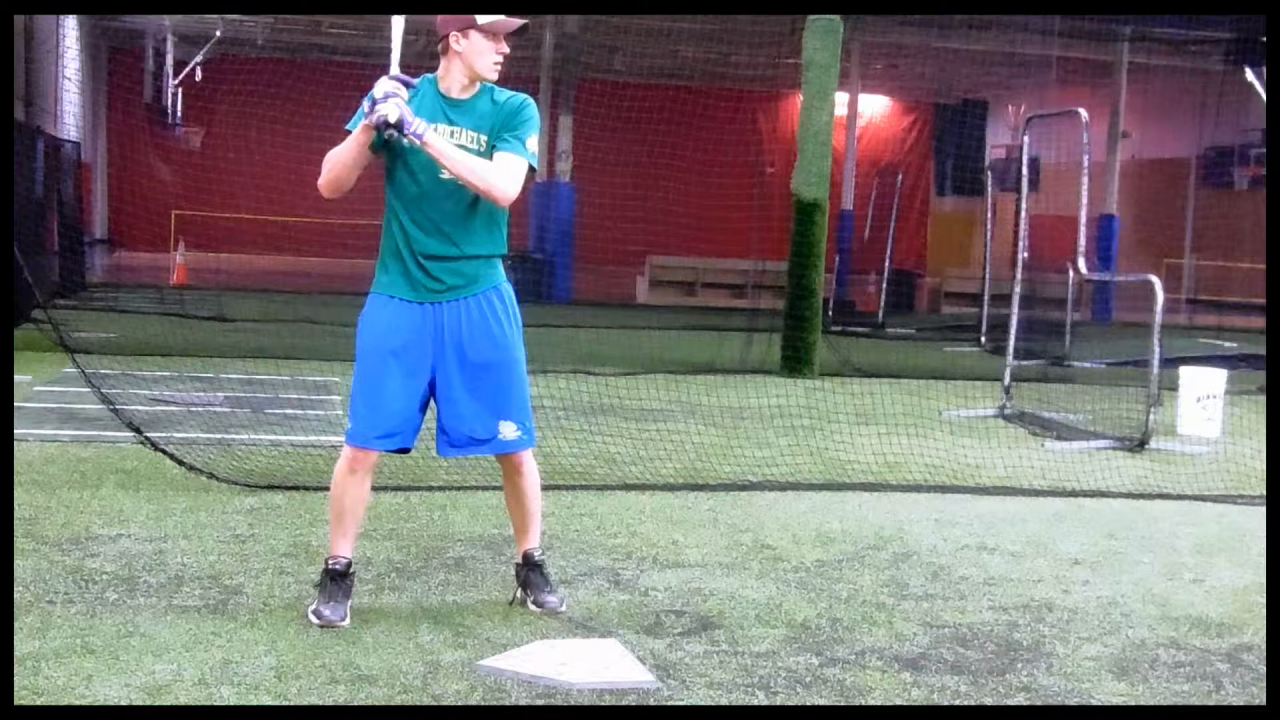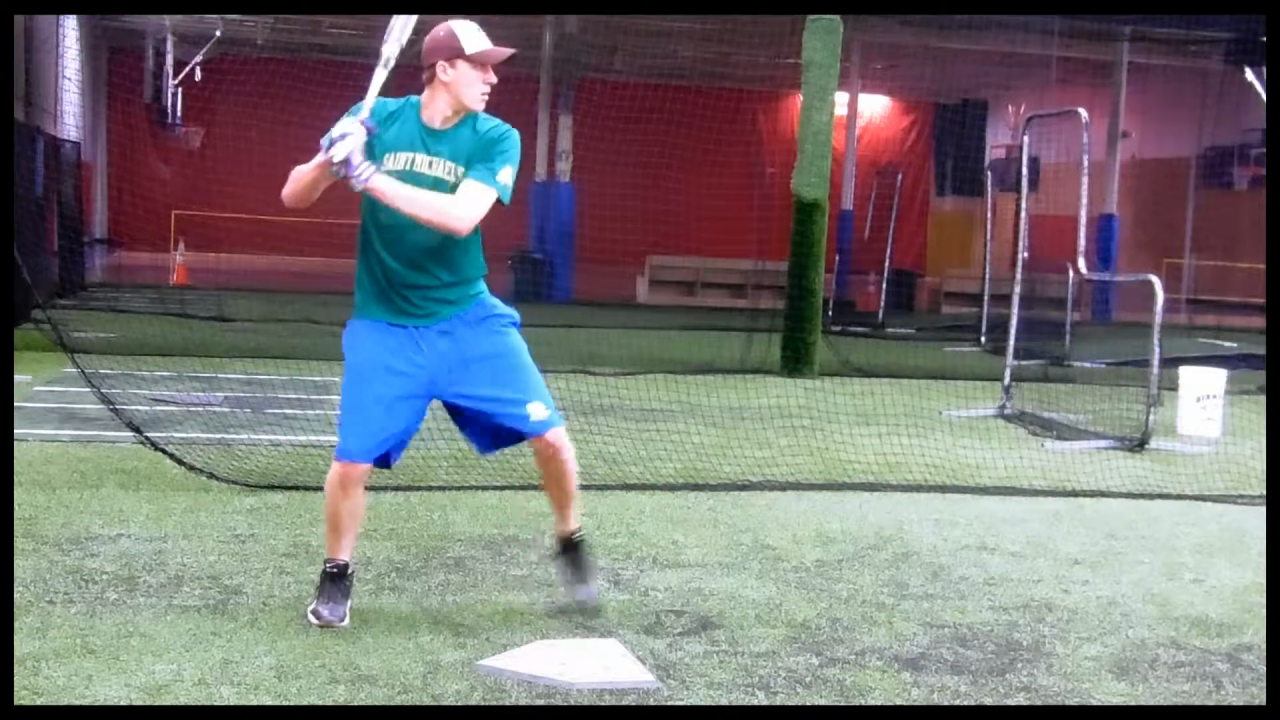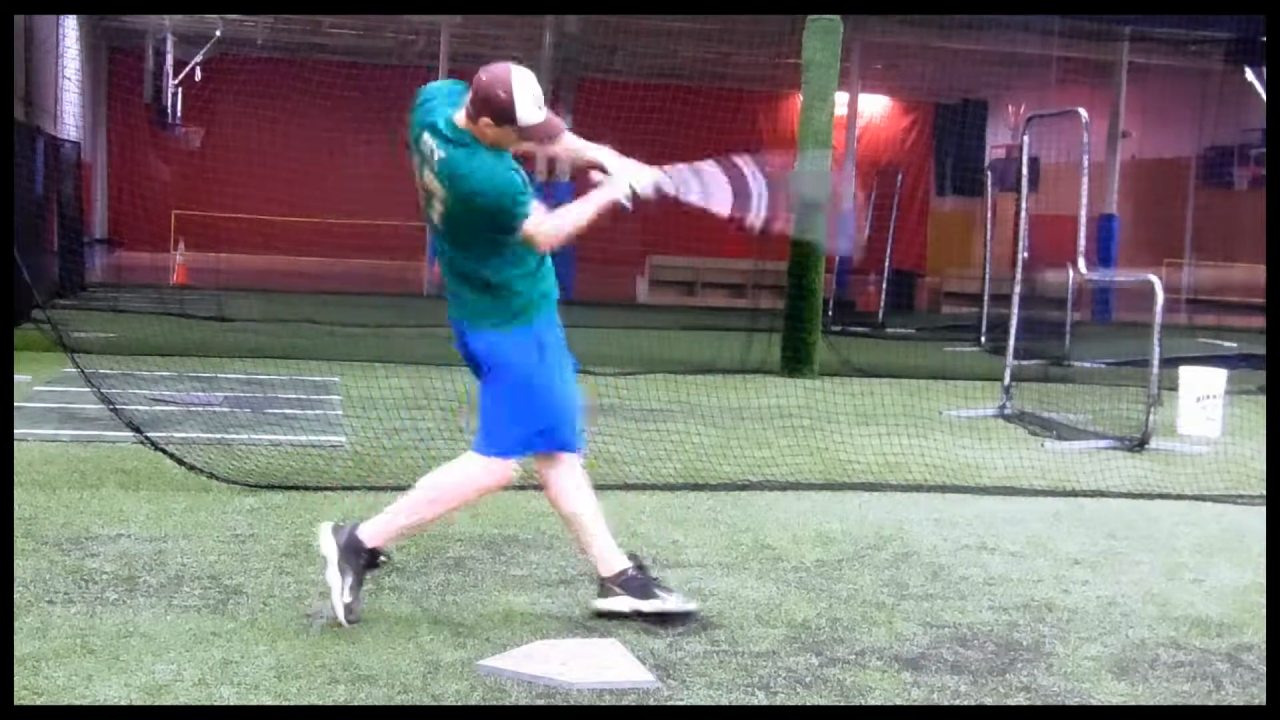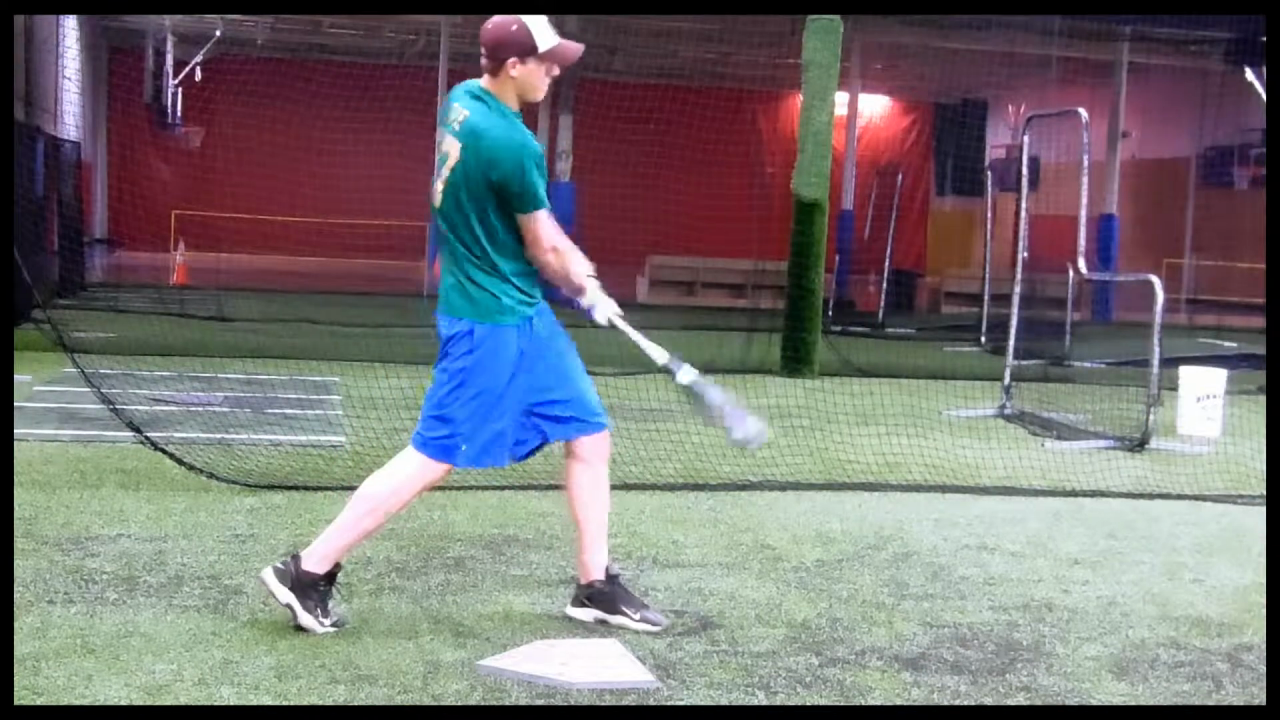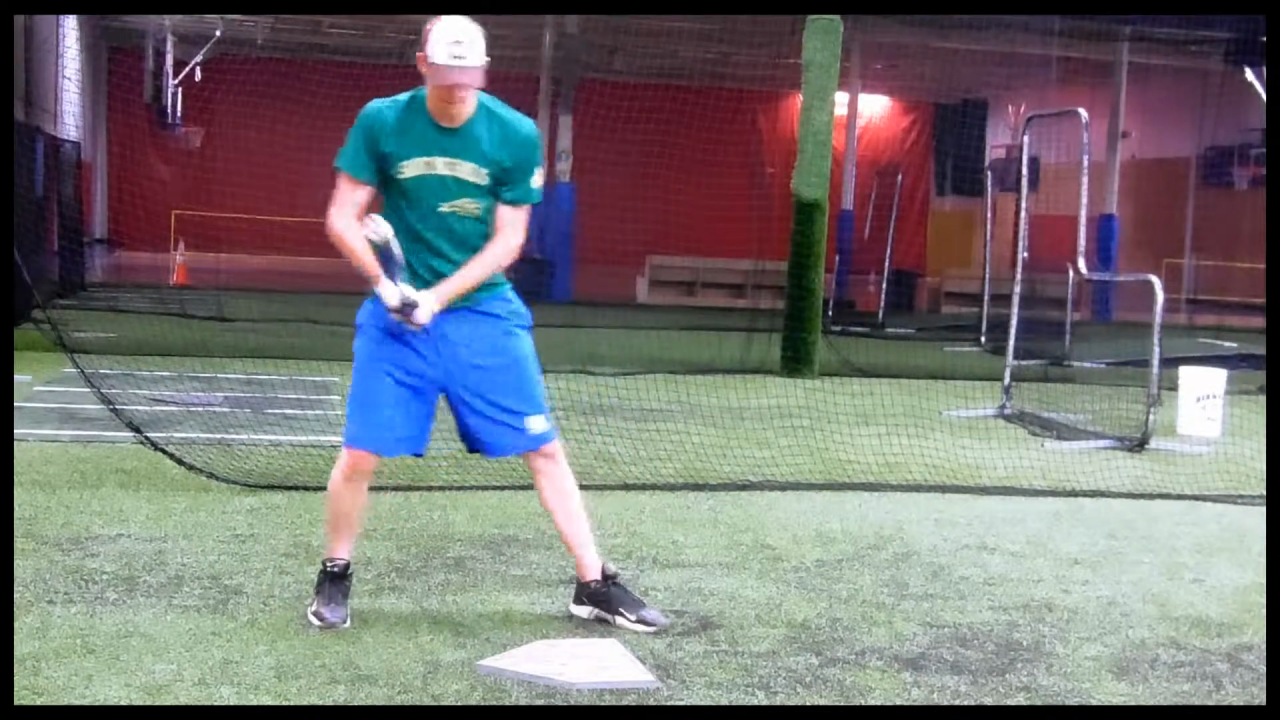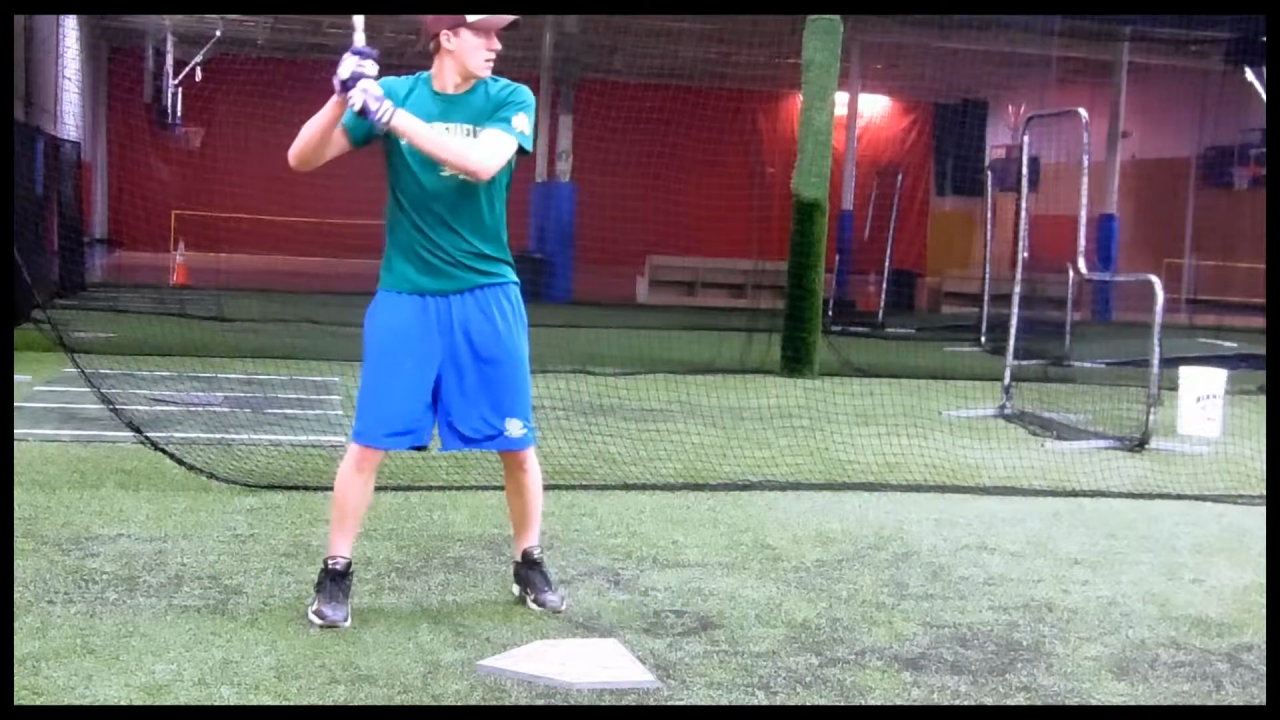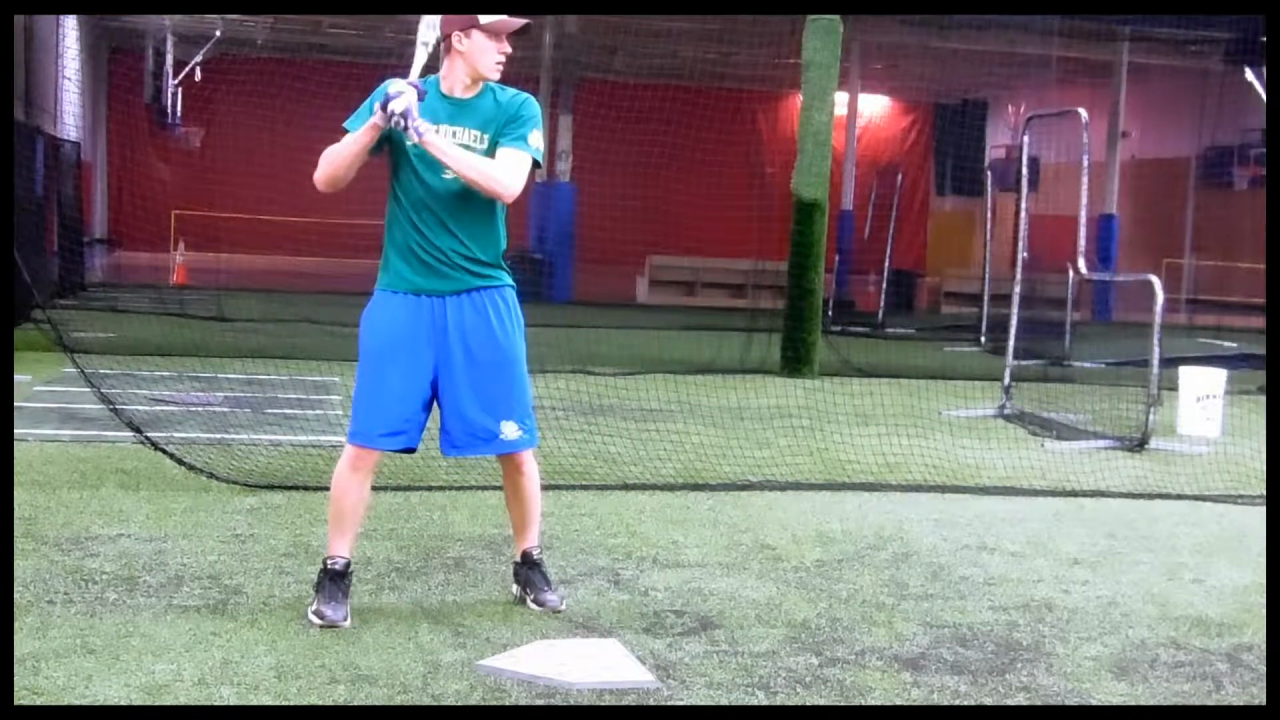
dt=0.7s
person 1, frame 1
left shoulder: (514, 109)
right shoulder: (399, 94)
left elbow: (504, 188)
right elbow: (330, 185)
left wrist: (422, 133)
right wrist: (372, 123)
left hip: (480, 300)
right hip: (398, 301)
left knee: (513, 445)
right knee: (363, 445)
left ankle: (531, 565)
right ankle: (337, 573)
person 1, frame 2
left shoulder: (497, 140)
right shoulder: (379, 120)
left elbow: (461, 216)
right elbow: (294, 197)
left wrist: (370, 177)
right wrist: (331, 156)
left hip: (466, 315)
right hip: (381, 325)
left knee: (548, 437)
right knee: (354, 462)
left ankle: (570, 543)
right ankle: (336, 575)
person 1, frame 3
left shoulder: (437, 100)
right shoulder: (480, 176)
left elbow: (543, 136)
right elbow: (545, 234)
left wrist: (606, 159)
right wrist: (611, 191)
left hip: (521, 318)
right hip: (512, 324)
left knee: (557, 449)
right knee: (497, 459)
left ankle: (619, 577)
right ankle: (361, 541)
person 1, frame 4
left shoulder: (463, 99)
right shoulder: (508, 142)
right elbow: (543, 250)
left wrist: (577, 261)
right wrist: (586, 288)
left hip: (524, 315)
right hip: (487, 322)
left knee: (591, 436)
right knee: (432, 457)
left ankle: (595, 585)
right ankle: (307, 570)
person 1, frame 5
left shoulder: (517, 136)
right shoulder: (381, 121)
left elbow: (507, 242)
right elbow: (341, 218)
left wrist: (439, 297)
right wrist: (385, 282)
left hip: (484, 311)
right hip: (397, 314)
left knee: (542, 447)
right knee: (361, 453)
left ankle: (594, 583)
right ankle: (334, 574)
person 1, frame 6
left shoulder: (511, 98)
right shoulder: (393, 91)
left elbow: (482, 162)
right elbow: (301, 159)
left wrist: (390, 113)
right wrist: (342, 98)
left hip: (488, 297)
right hip: (405, 297)
left knee: (516, 443)
right knee: (370, 441)
left ankle: (529, 563)
right ankle: (335, 574)
person 1, frame 7
left shoulder: (517, 108)
right shoulder: (396, 94)
left elbow: (507, 184)
right elbow: (326, 179)
left wrist: (423, 131)
right wrist: (379, 119)
left hip: (484, 298)
right hip: (401, 299)
left knee: (514, 445)
right knee: (364, 443)
left ankle: (528, 563)
right ankle: (334, 574)
